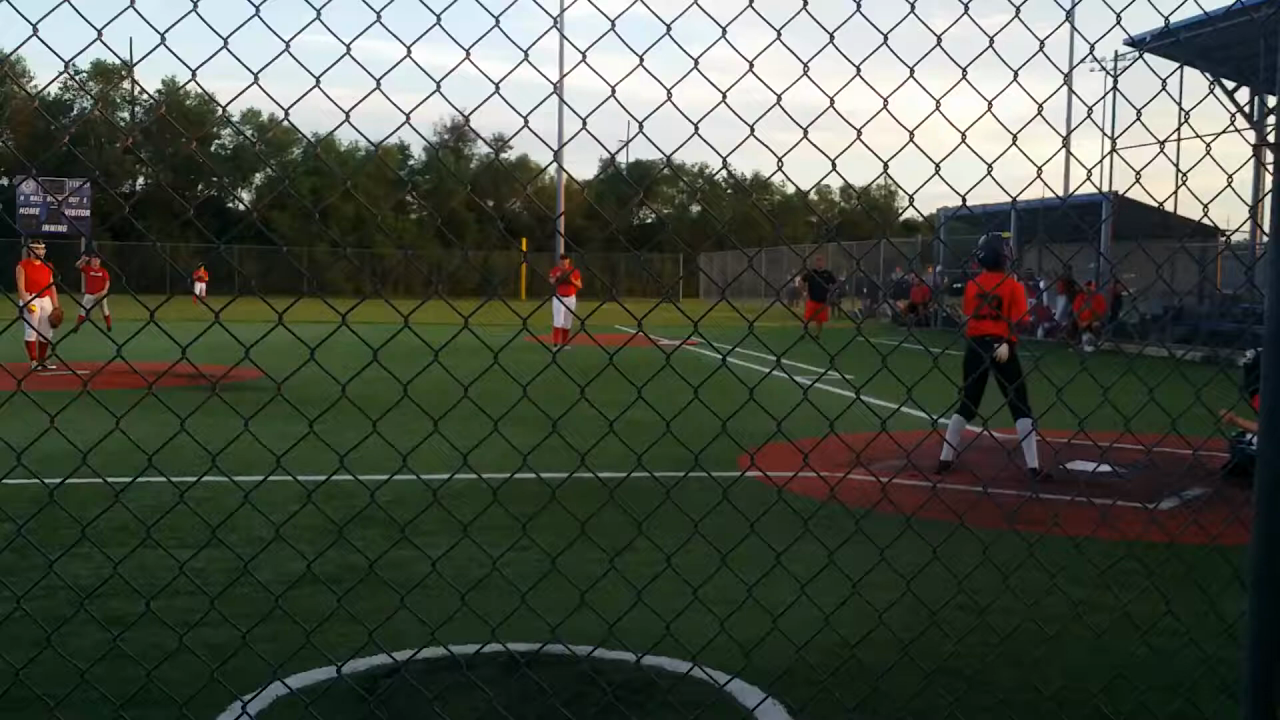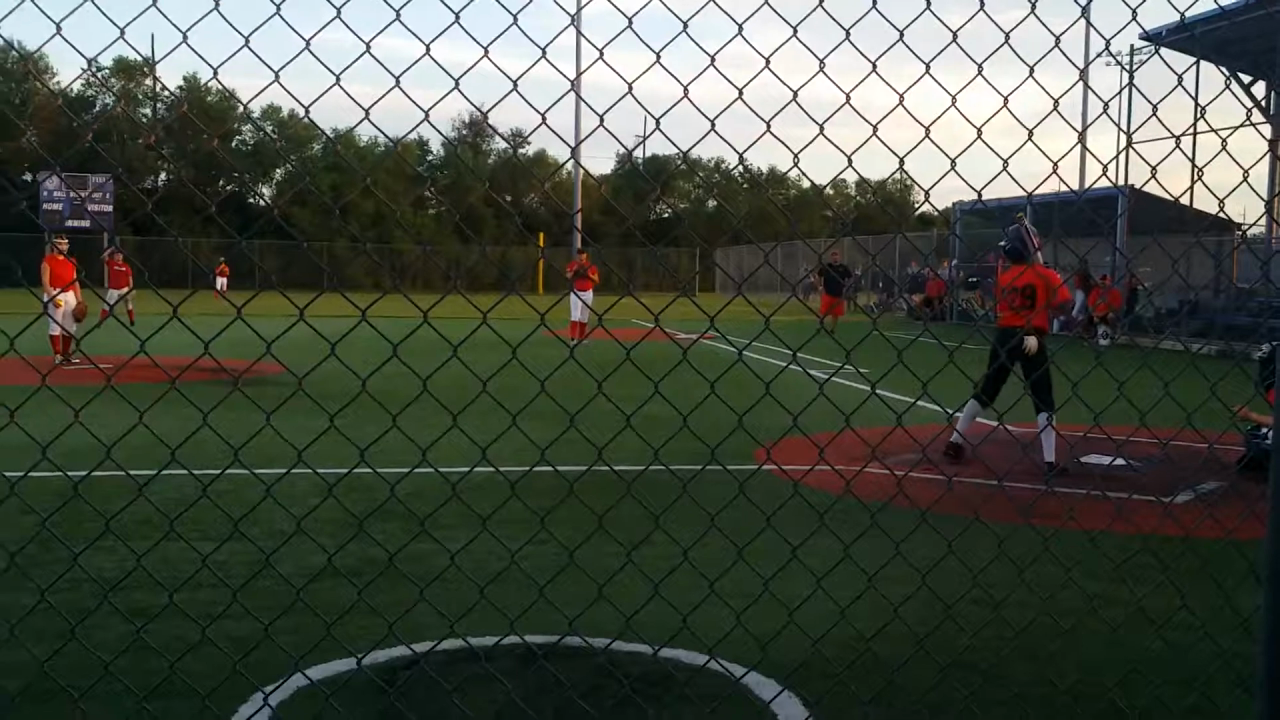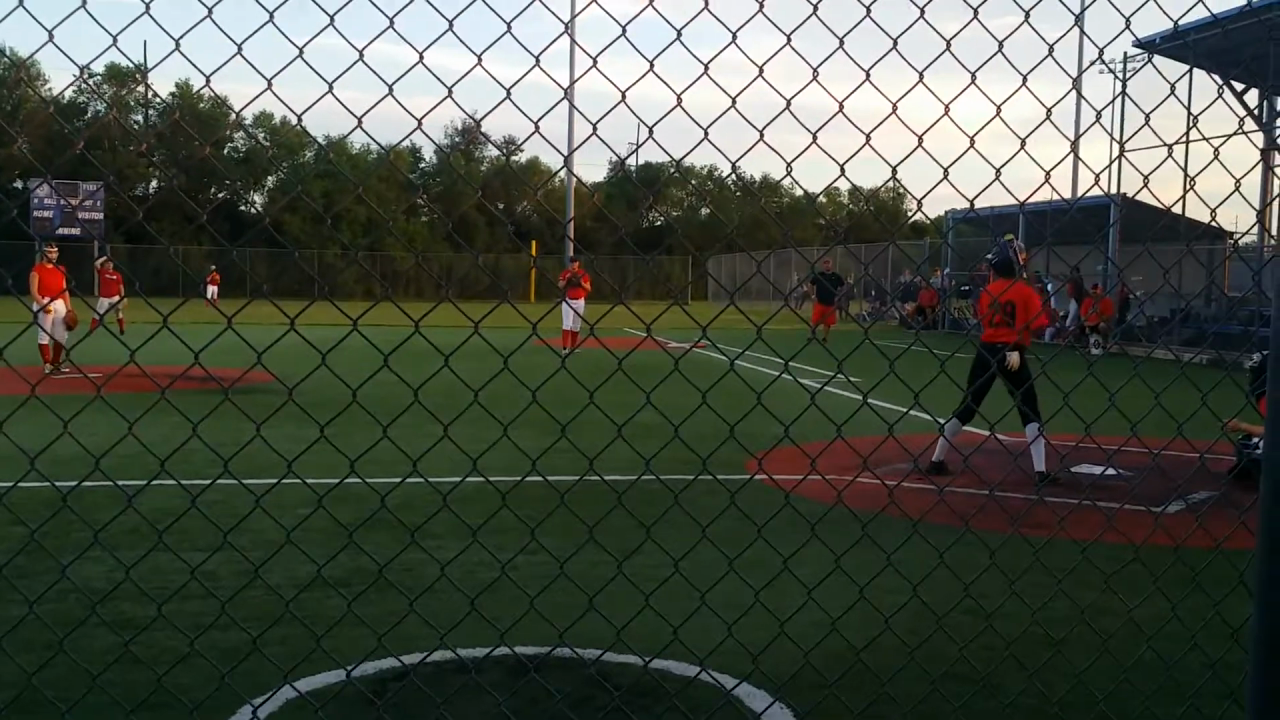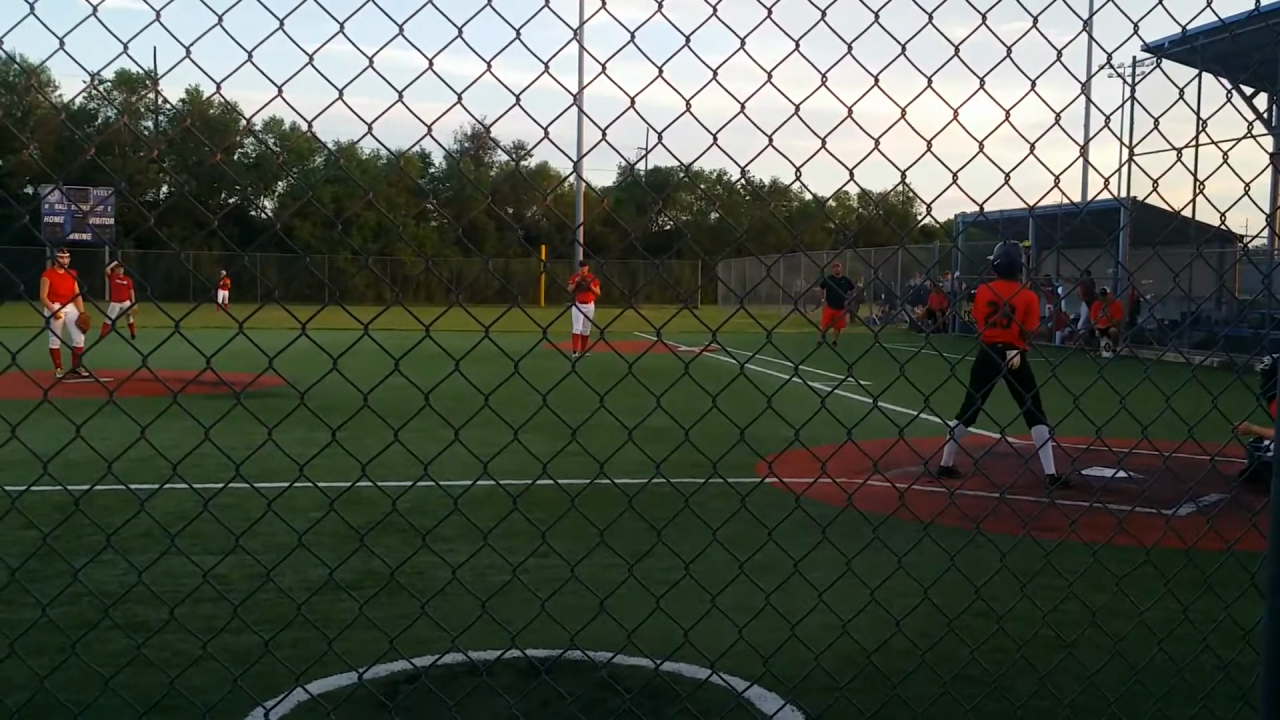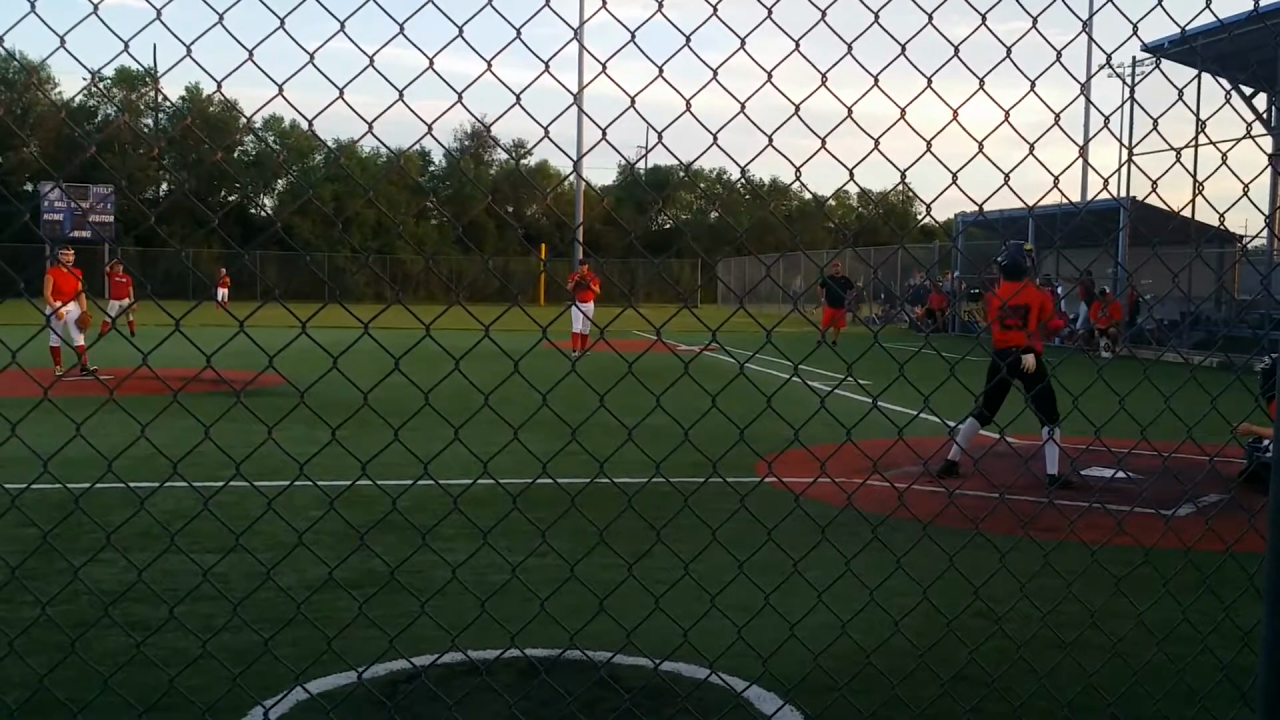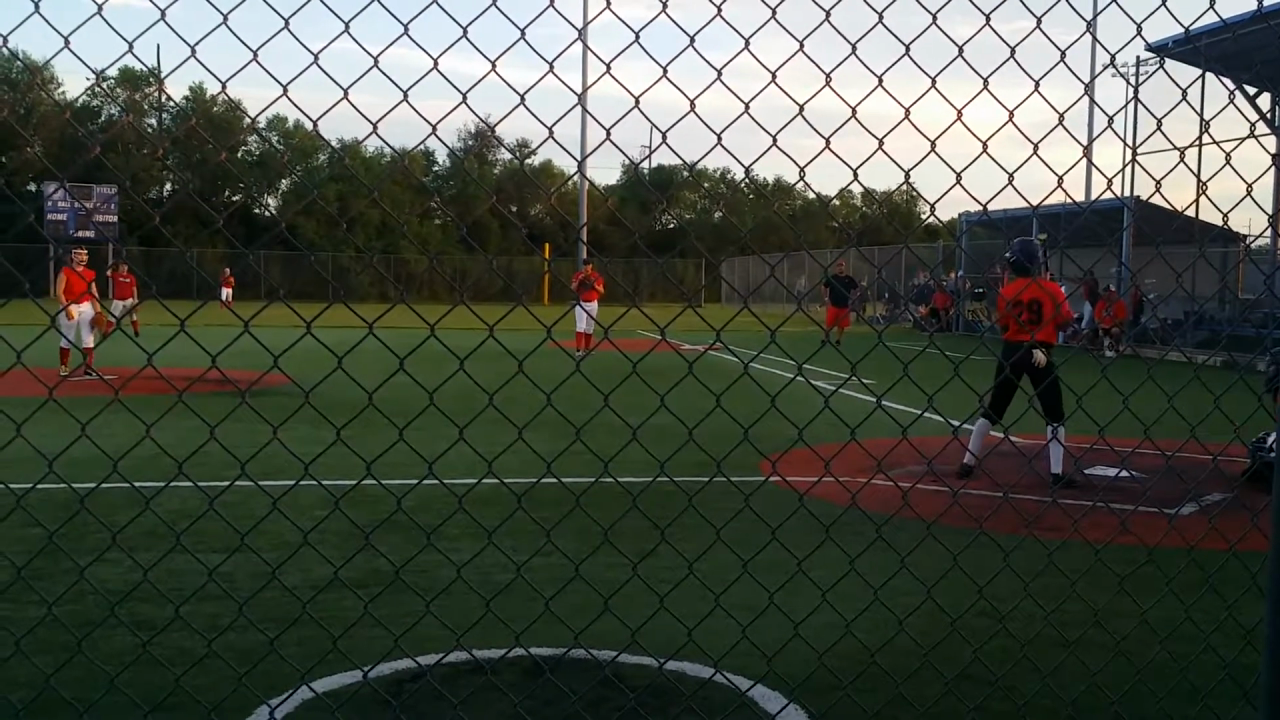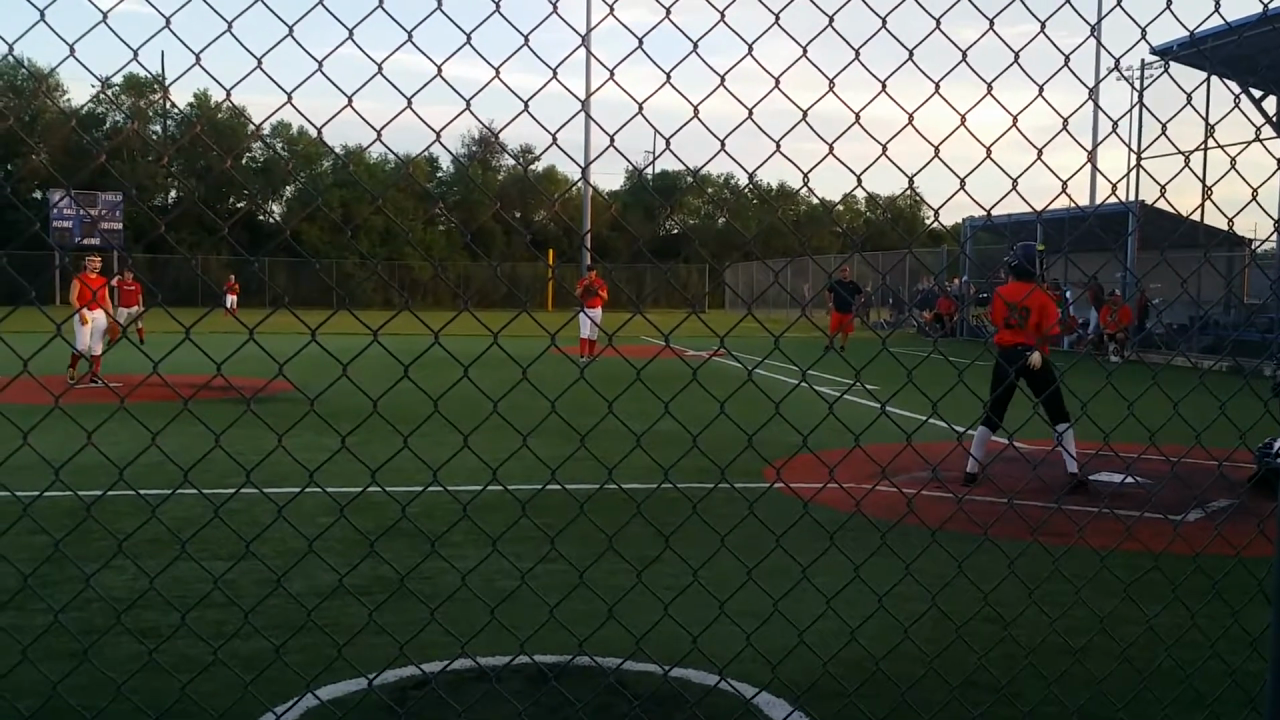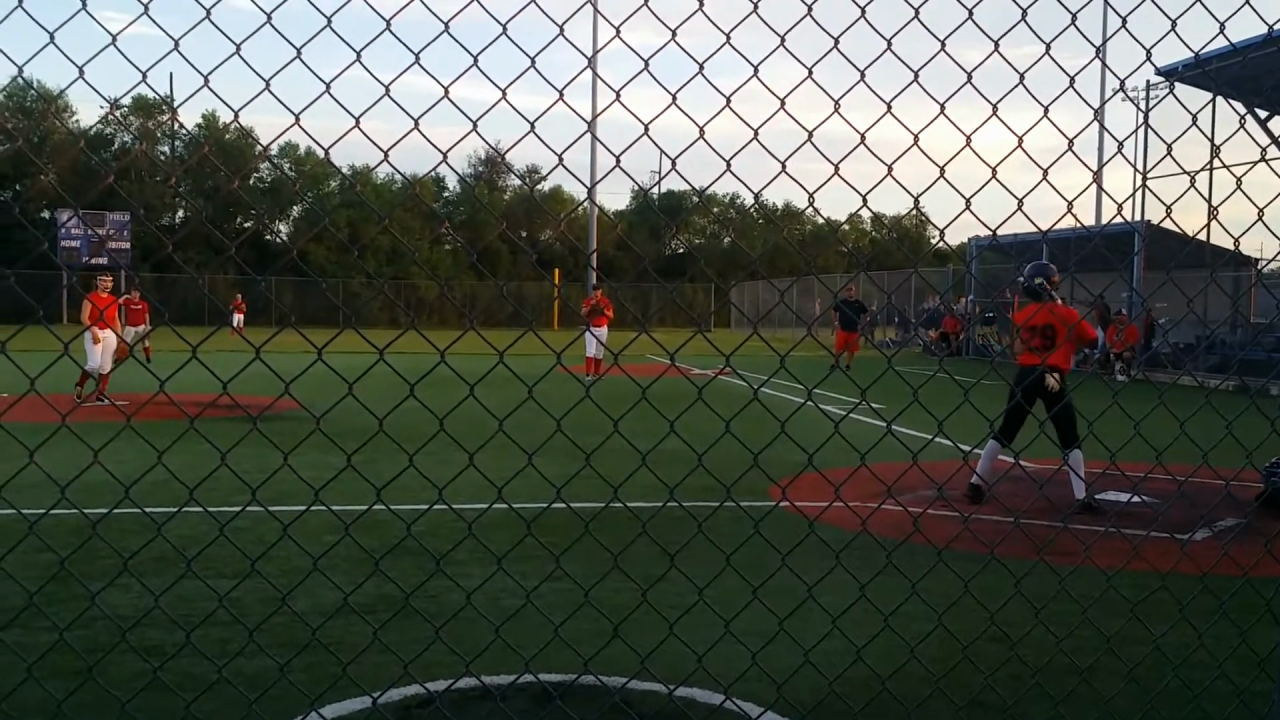
dt=0.3s
person 1, frame 1
left shoulder: (972, 286)
right shoulder: (1013, 286)
right elbow: (1019, 322)
left hip: (975, 347)
right hip: (1002, 348)
left knee: (967, 404)
right knee: (1021, 407)
left ankle: (946, 459)
right ankle: (1033, 468)
person 1, frame 2
left shoulder: (1003, 279)
right shoulder: (1046, 275)
right elbow: (1063, 304)
left hip: (1004, 337)
right hip: (1032, 340)
left knee: (984, 392)
right knee: (1044, 401)
left ankle: (956, 442)
right ankle: (1050, 462)
person 1, frame 3
left shoulder: (985, 292)
right shoulder: (1027, 293)
right elbow: (1036, 327)
left hip: (986, 352)
right hip: (1012, 355)
left knee: (966, 408)
right knee: (1031, 412)
left ankle: (937, 460)
right ankle: (1041, 471)
person 1, frame 4
left shoulder: (983, 291)
right shoulder: (1028, 296)
right elbow: (1029, 333)
left hip: (987, 354)
right hip: (1014, 356)
left knee: (969, 410)
right knee: (1035, 413)
left ankle: (945, 464)
right ankle: (1051, 474)
person 1, frame 5
left shoulder: (995, 295)
right shoulder: (1041, 295)
left elbow: (993, 328)
right elbow: (1054, 329)
left hip: (1002, 356)
right hip: (1029, 358)
left knee: (983, 412)
right knee: (1050, 416)
left ankle: (951, 461)
right ankle: (1053, 475)
person 1, frame 6
left shoulder: (1005, 292)
right shoulder: (1051, 289)
left elbow: (1004, 327)
right elbow: (1064, 323)
left hip: (1011, 352)
right hip: (1040, 353)
left knee: (992, 410)
right knee: (1054, 415)
left ankle: (968, 464)
right ankle: (1057, 474)
person 1, frame 7
left shoulder: (1000, 293)
right shoulder: (1043, 297)
right elbow: (1049, 335)
left hip: (1006, 356)
right hip: (1034, 357)
left knee: (992, 415)
right knee: (1060, 416)
left ankle: (971, 471)
right ankle: (1073, 475)
person 1, frame 8
left shoulder: (1020, 316)
right shoulder: (1065, 313)
right elbow: (1093, 341)
left hip: (1025, 376)
right hip: (1052, 379)
left knee: (1004, 433)
right knee: (1070, 440)
left ankle: (976, 484)
right ankle: (1082, 498)
